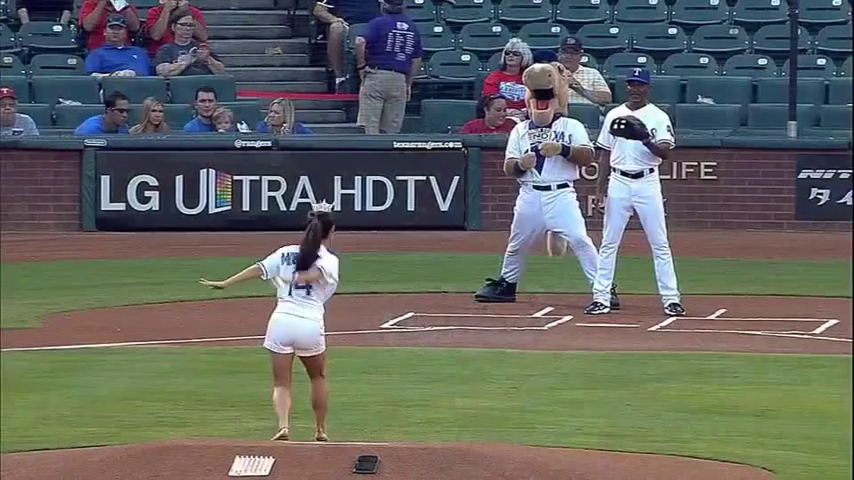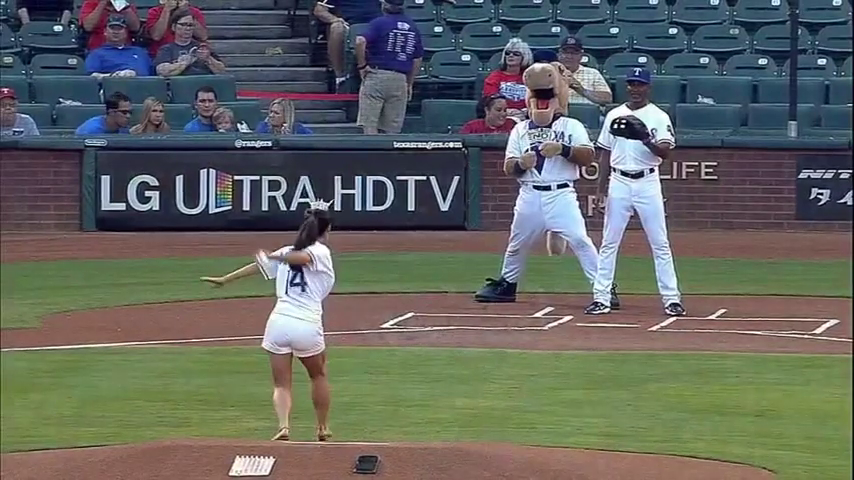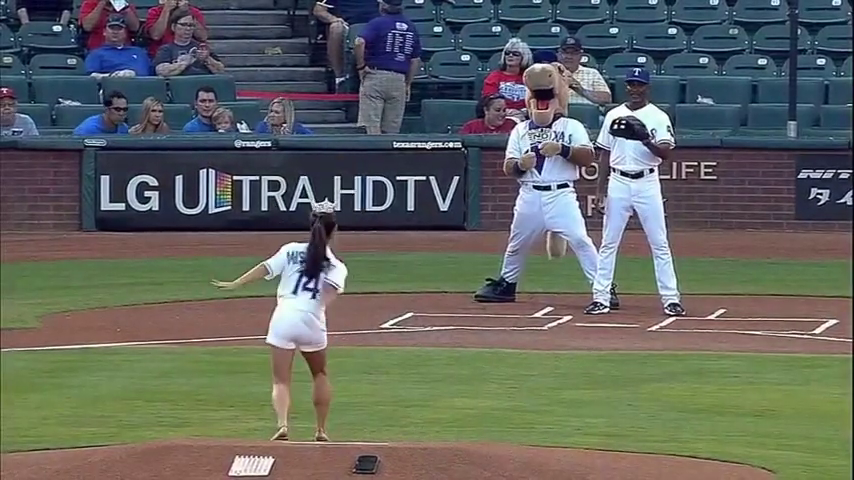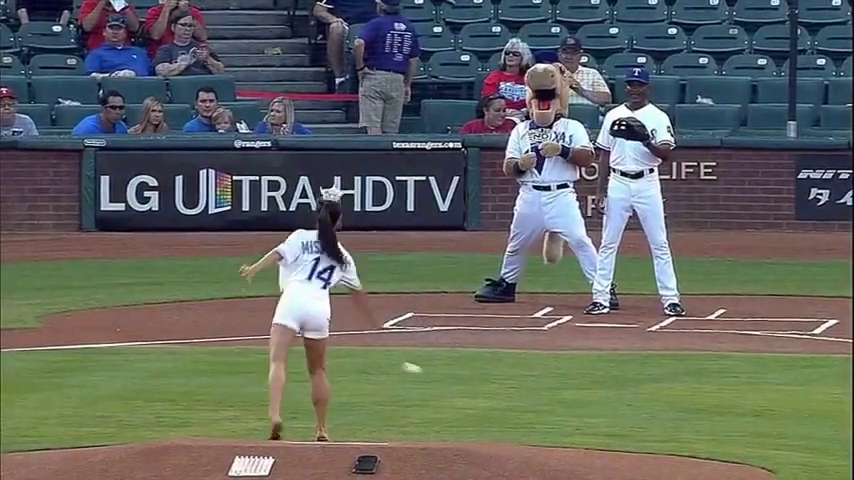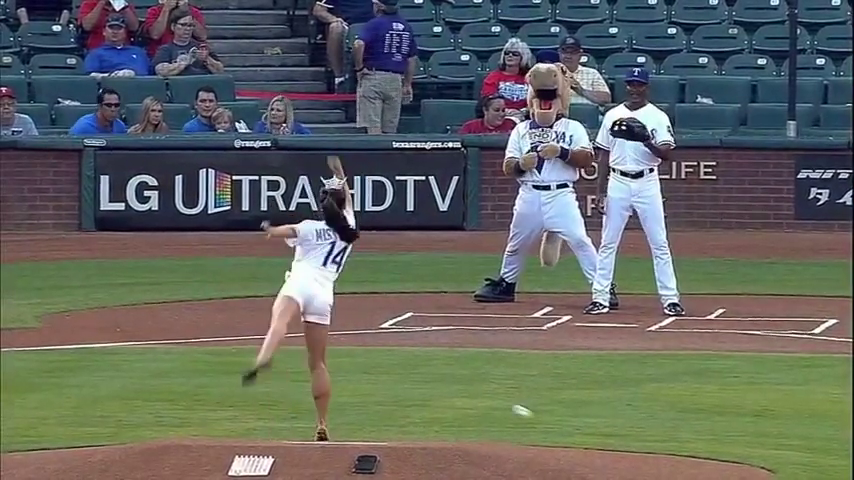
dt=1s
person 1, frame 1
left shoulder: (287, 252)
right shoulder: (329, 260)
left elbow: (258, 268)
right elbow: (313, 275)
left wrist: (225, 283)
right wrist: (290, 280)
left hip: (281, 322)
right hip: (310, 326)
left knee: (281, 384)
right knee: (318, 378)
left ankle: (283, 426)
right ankle: (321, 430)
person 1, frame 2
left shoulder: (285, 252)
right shoulder: (322, 252)
left elbow: (257, 267)
right elbow: (300, 257)
left wrist: (224, 279)
right wrist: (275, 255)
left hip: (279, 323)
right hip: (308, 327)
left knee: (282, 385)
right knee: (319, 376)
left ankle: (283, 426)
right ankle: (323, 428)
person 1, frame 3
left shoulder: (290, 250)
right shoulder: (337, 266)
left elbow: (264, 268)
right elbow: (330, 295)
left wrist: (234, 284)
right wrist: (319, 312)
left hip: (284, 319)
right hip: (312, 324)
left knee: (282, 382)
right knee: (320, 375)
left ankle: (283, 425)
right ankle: (322, 431)
person 1, frame 4
left shoulder: (301, 237)
right shoulder: (342, 255)
left elbow: (277, 254)
right elbow: (358, 294)
left wrist: (253, 269)
right wrist: (372, 319)
left hip: (293, 303)
right hip: (319, 310)
left knee: (277, 362)
right knee: (317, 372)
left ankle: (275, 417)
right ankle: (321, 430)
person 1, frame 5
left shoulder: (311, 227)
right shoulder: (347, 229)
left elbow: (289, 230)
right elbow: (347, 199)
left wrist: (271, 230)
right wrist: (339, 172)
left hip: (300, 284)
right hip: (323, 296)
right knee: (317, 364)
left ankle: (262, 360)
right ankle: (322, 425)
person 2, frame 1
left shoulder: (659, 117)
right shoulder: (614, 115)
left elbow: (665, 152)
right elbow: (606, 154)
left wrist: (647, 140)
right wrist: (600, 188)
left hip: (647, 183)
right hip: (618, 183)
left knee: (660, 243)
right knee: (608, 243)
left ankle: (670, 298)
right ankle: (601, 298)
person 2, frame 2
left shoulder: (659, 116)
right shoulder: (614, 115)
left elbow: (665, 152)
right elbow: (606, 154)
left wrist: (646, 140)
right wrist: (600, 189)
left hip: (647, 183)
right hip: (619, 183)
left knee: (660, 243)
right knee: (609, 243)
left ankle: (671, 298)
right ankle: (601, 298)
person 2, frame 3
left shoulder: (659, 117)
right shoulder: (613, 115)
left elbow: (665, 153)
right elbow: (605, 154)
left wrist: (646, 140)
right wrist: (600, 189)
left hip: (647, 184)
right hip: (618, 184)
left knee: (659, 243)
right knee: (608, 243)
left ankle: (670, 298)
right ankle: (600, 298)
person 2, frame 4
left shoulder: (659, 117)
right shoulder: (613, 116)
left elbow: (667, 154)
right elbow: (605, 155)
left wrist: (647, 142)
right wrist: (600, 190)
left hip: (647, 184)
right hip: (618, 184)
left knee: (659, 244)
right knee: (608, 243)
left ankle: (670, 299)
right ankle: (600, 298)
person 2, frame 5
left shoulder: (658, 117)
right shoulder: (612, 115)
left elbow: (667, 154)
right elbow: (604, 154)
left wrist: (649, 142)
right wrist: (600, 189)
left hip: (647, 184)
right hip: (618, 184)
left knee: (659, 243)
right knee: (608, 243)
left ankle: (670, 298)
right ankle: (600, 298)
person 3, frame 1
left shoulder: (572, 125)
right shoulder: (521, 129)
left elbow: (587, 156)
right elbow: (508, 168)
left wrist: (562, 148)
right wrist: (520, 164)
left hip: (561, 195)
right hip: (529, 196)
left knee: (579, 240)
right knee: (518, 243)
right ankle: (505, 285)
person 3, frame 2
left shoulder: (571, 125)
right shoulder: (520, 129)
left elbow: (587, 155)
right elbow: (508, 167)
left wrist: (561, 149)
right wrist: (519, 164)
left hip: (561, 195)
right hip: (529, 196)
left knee: (579, 240)
right knee: (517, 244)
right ankle: (505, 286)
person 3, frame 3
left shoulder: (572, 126)
right shoulder: (520, 129)
left elbow: (588, 156)
right elbow: (508, 167)
left wrist: (562, 149)
right wrist: (520, 165)
left hip: (561, 195)
right hip: (529, 196)
left knee: (580, 240)
right knee: (517, 243)
right ankle: (505, 285)
person 3, frame 4
left shoulder: (572, 126)
right shoulder: (521, 129)
left elbow: (587, 157)
right elbow: (508, 167)
left wrist: (562, 150)
right wrist: (520, 164)
left hip: (561, 196)
right hip: (529, 196)
left knee: (579, 240)
right knee: (517, 243)
right ankle: (505, 285)
person 3, frame 5
left shoulder: (572, 127)
right shoulder: (521, 129)
left elbow: (587, 158)
right elbow: (508, 166)
left wrist: (561, 152)
right wrist: (521, 164)
left hip: (560, 195)
right hip: (529, 196)
left knee: (579, 240)
right knee: (516, 244)
left ankle: (604, 290)
right ankle: (504, 285)
person 4, frame 1
left shoulder: (379, 23)
right shoulder: (412, 26)
left elbow: (360, 42)
right elbow: (417, 59)
left wrist: (361, 65)
right wrist: (408, 84)
left hip: (376, 76)
right hip: (399, 79)
left knee: (371, 125)
right knee: (392, 130)
person 4, frame 2
left shoulder: (380, 22)
right shoulder: (413, 27)
left elbow: (360, 41)
right elbow: (417, 59)
left wrist: (362, 65)
right wrist: (409, 84)
left hip: (377, 76)
right hip: (400, 79)
left knee: (369, 125)
right knee: (393, 129)
person 4, frame 3
left shoulder: (378, 23)
right shoulder: (411, 27)
left elbow: (359, 42)
right elbow: (415, 60)
left wrist: (360, 66)
right wrist: (407, 84)
left hip: (376, 77)
right hip: (399, 80)
left knee: (372, 126)
right knee: (392, 130)
person 4, frame 4
left shoulder: (377, 23)
right shoulder: (409, 27)
left elbow: (359, 43)
right elbow: (414, 59)
left wrist: (360, 67)
right wrist: (407, 84)
left hip: (374, 77)
right hip: (397, 80)
left knee: (373, 126)
right knee: (391, 130)
person 4, frame 5
left shoulder: (375, 24)
right shoulder: (406, 26)
left elbow: (359, 45)
right elbow: (412, 58)
left wrist: (359, 67)
right wrist: (407, 84)
left hip: (373, 78)
right hip: (395, 80)
left knee: (373, 126)
right knee: (390, 130)
